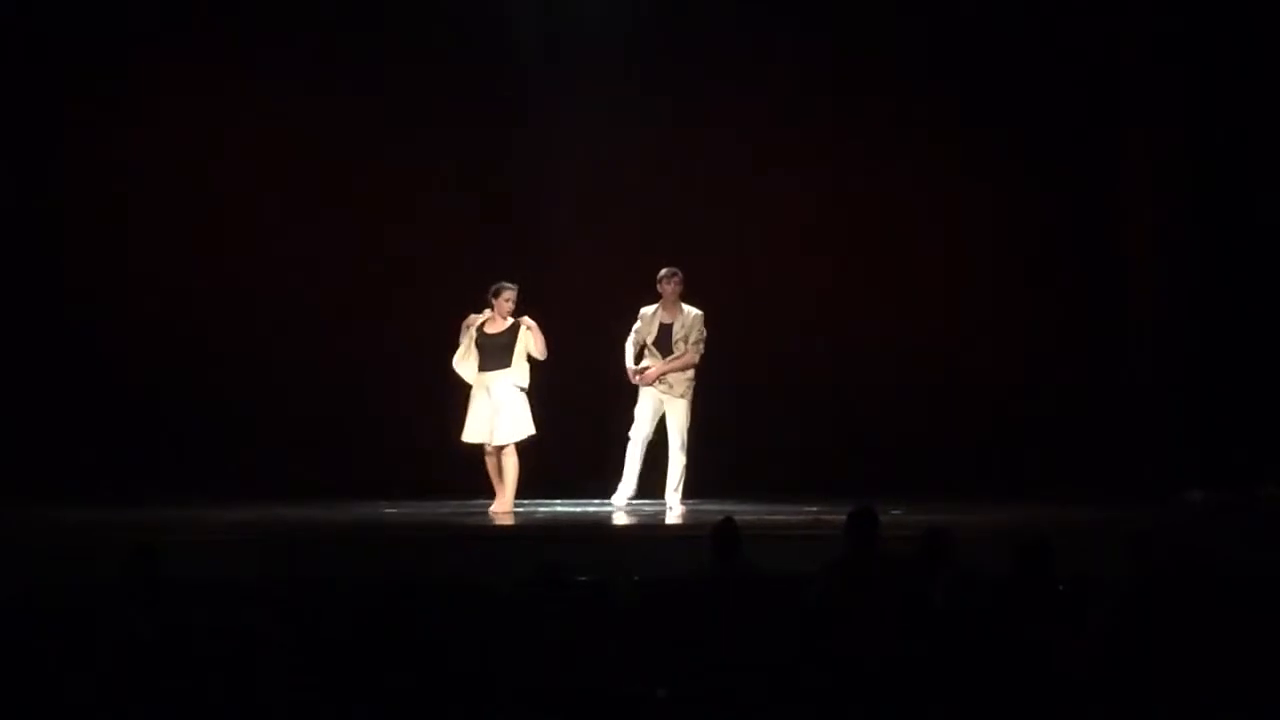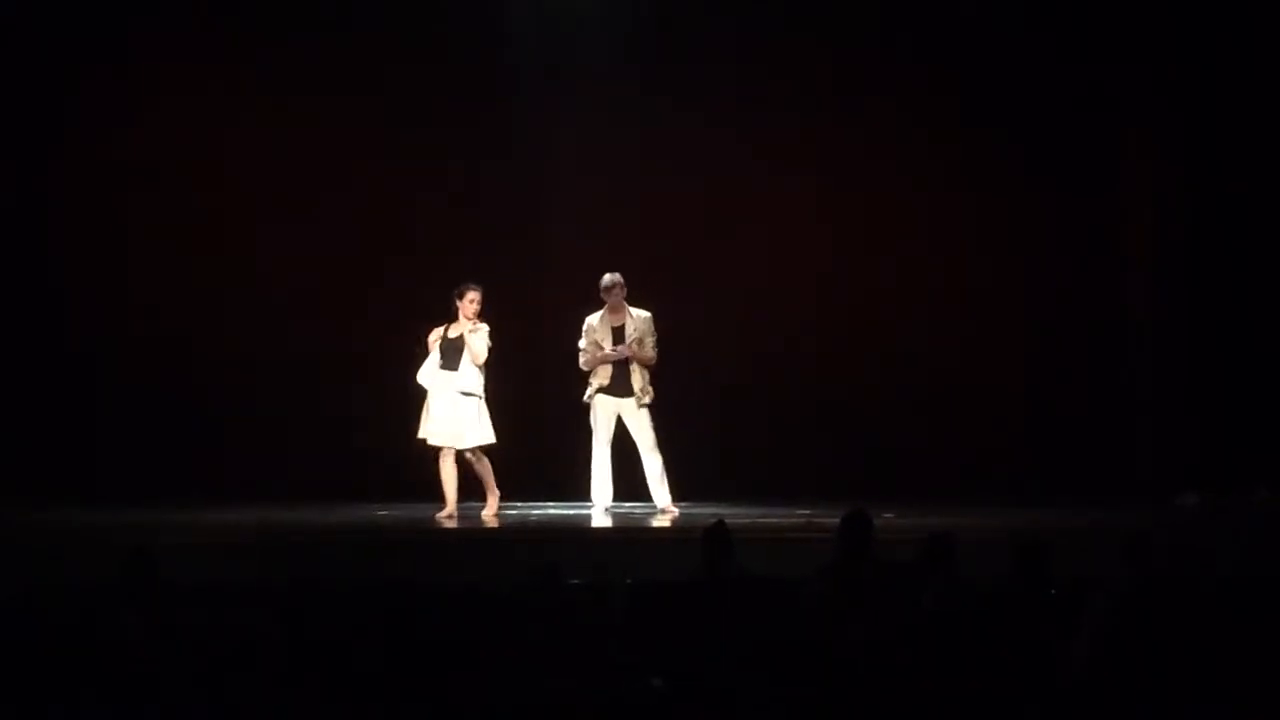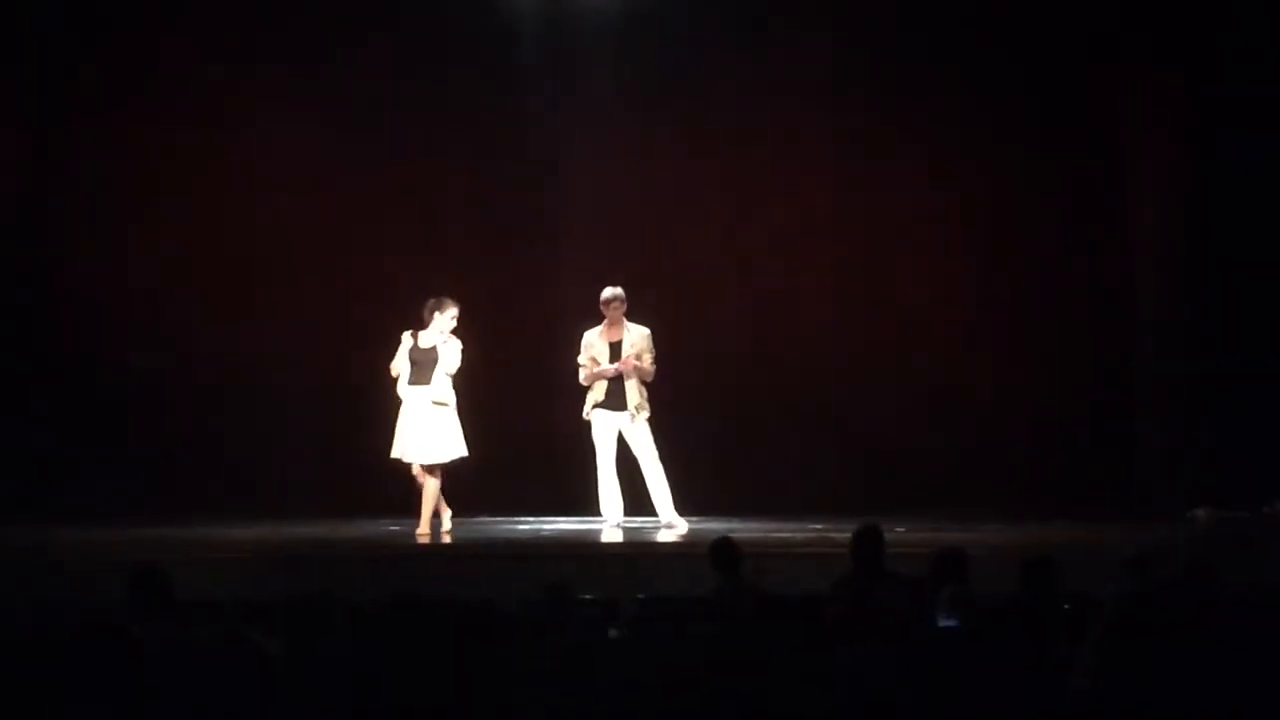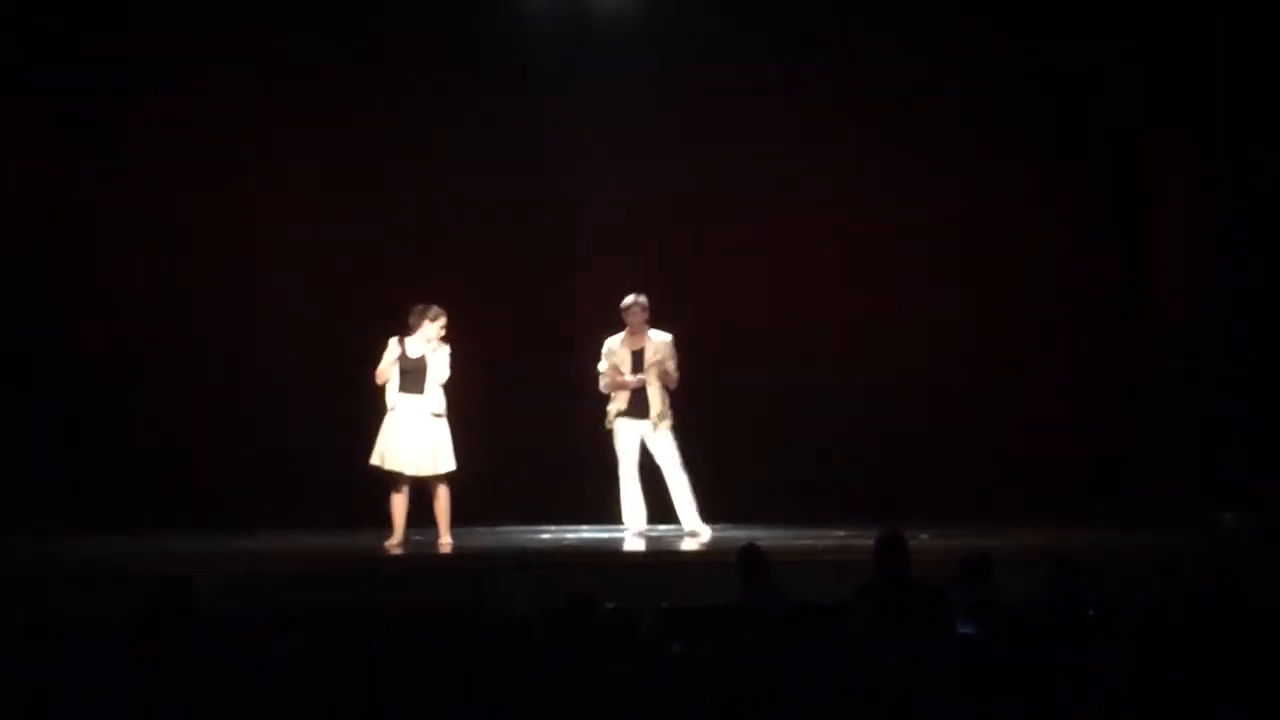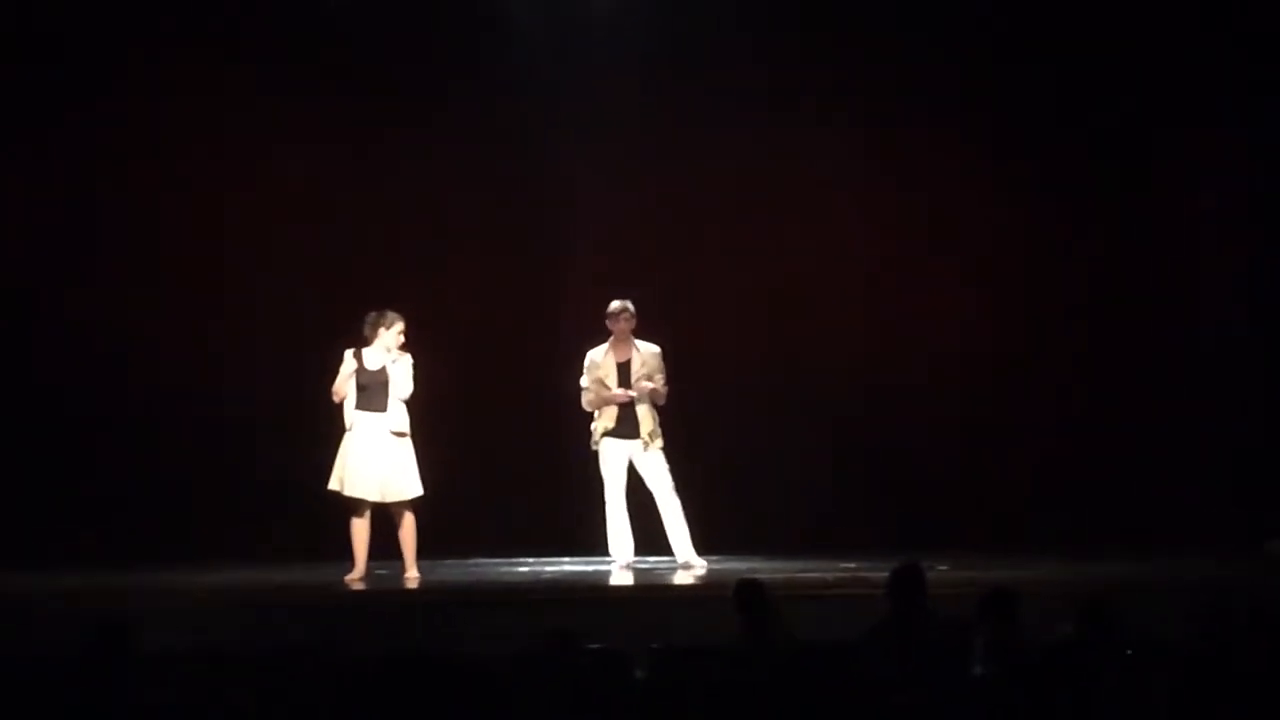
dt=1s
person 1, frame 1
left shoulder: (694, 317)
right shoulder: (646, 314)
left elbow: (693, 356)
right elbow: (633, 341)
left wrist: (660, 369)
right wrist: (630, 362)
left hip: (679, 386)
right hip: (651, 384)
left knee: (678, 444)
right knee: (639, 434)
left ankle: (674, 499)
right ankle: (624, 490)
person 1, frame 2
left shoulder: (643, 318)
right shoulder: (592, 322)
left elbow: (652, 357)
right elbow: (584, 362)
left wrist: (635, 353)
right wrist: (603, 356)
left hip: (634, 394)
right hip: (603, 393)
left knee: (649, 445)
right knee: (601, 447)
left ankle: (663, 501)
right ankle: (601, 502)
person 1, frame 3
left shoulder: (641, 334)
right shoulder: (590, 337)
left elbow: (650, 373)
right elbow: (583, 377)
left wrist: (636, 366)
right wrist: (600, 371)
left hip: (632, 408)
right hip: (602, 408)
left knee: (650, 459)
right knee: (605, 463)
left ankle: (668, 515)
right ankle: (612, 517)
person 1, frame 4
left shoulder: (663, 341)
right shoulder: (612, 345)
left elbow: (673, 381)
right elbow: (604, 384)
left wrist: (663, 370)
right wrist: (623, 381)
left hip: (654, 416)
right hip: (625, 417)
left knee: (673, 468)
right knee: (628, 471)
left ankle: (692, 523)
right ankle: (635, 524)
person 1, frame 5
left shoulder: (651, 353)
right shoulder: (595, 357)
left elbow: (662, 397)
right elbow: (587, 401)
left wrist: (652, 390)
right wrist: (610, 396)
left hip: (644, 436)
right hip: (611, 436)
left knee: (666, 492)
right knee: (615, 496)
left ankle: (686, 554)
right ankle: (622, 556)
person 2, frame 1
left shoulder: (520, 327)
right shoulder: (479, 325)
left elbow: (541, 354)
right elbow: (465, 353)
left wrist: (534, 327)
right wrist: (465, 328)
left hip: (507, 387)
right hip: (482, 387)
left knee: (507, 445)
right knee: (489, 447)
left ankle: (508, 501)
right ankle: (499, 494)
person 2, frame 2
left shoulder: (480, 329)
right shoulder: (444, 330)
left elbow: (479, 359)
left wrist: (467, 333)
right wrist: (431, 343)
left hip: (465, 392)
right hip: (441, 391)
left knee: (471, 451)
right knee: (445, 451)
left ankle: (492, 494)
right ankle: (451, 504)
person 2, frame 3
left shoulder: (452, 343)
right shoulder: (411, 337)
left elbow: (451, 368)
right elbow: (394, 370)
left wrist: (441, 342)
right wrist: (405, 347)
left hip: (437, 405)
right hip: (412, 405)
left knee: (432, 466)
right knee: (418, 468)
left ankle: (425, 523)
right ankle: (443, 510)
person 2, frame 4
left shoulder: (440, 349)
right shoulder: (397, 344)
left elbow: (441, 378)
right elbow: (380, 378)
left wrist: (430, 351)
right wrist: (391, 356)
left hip: (429, 414)
right hip: (401, 414)
left knee: (437, 478)
right knee: (400, 477)
left ankle: (445, 534)
right ankle: (397, 535)
person 2, frame 5
left shoulder: (401, 360)
right shoulder: (354, 356)
left elbow: (404, 393)
right elbow: (337, 395)
left wrist: (391, 363)
right wrist: (346, 372)
left hip: (391, 434)
right hip: (360, 434)
left knee: (401, 504)
right knee: (360, 503)
left ankle: (411, 567)
right ankle: (359, 567)
